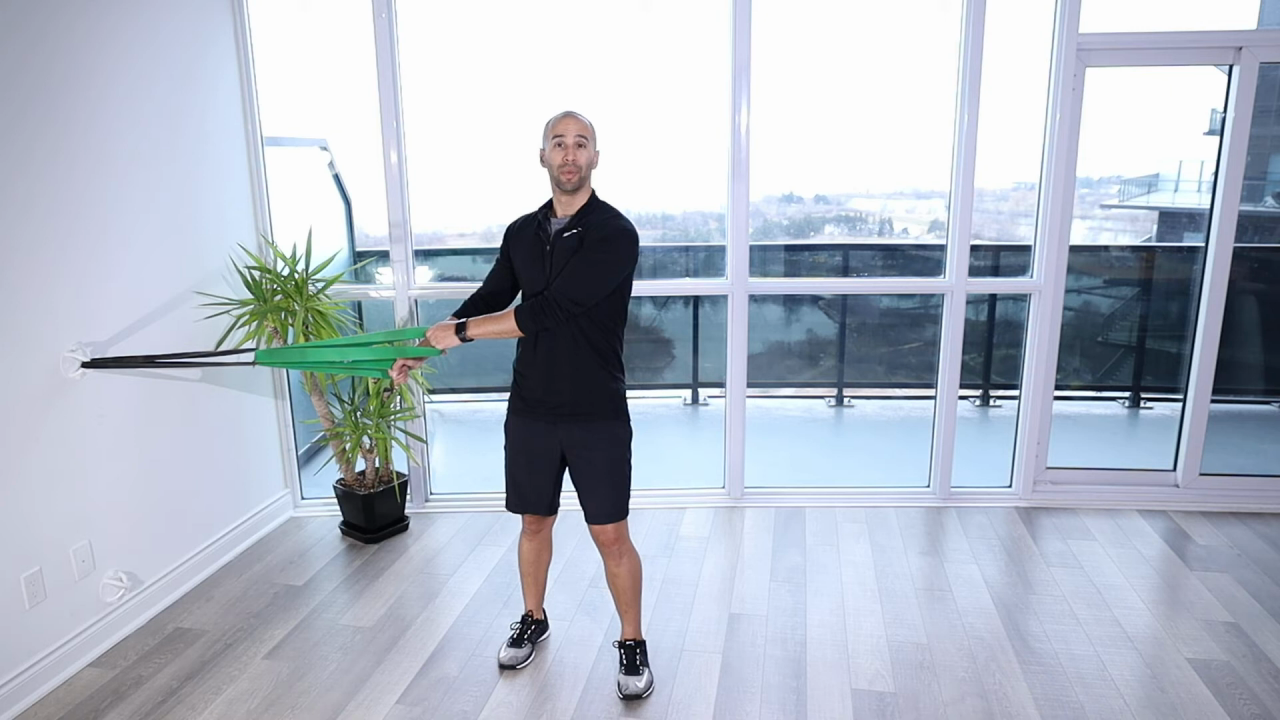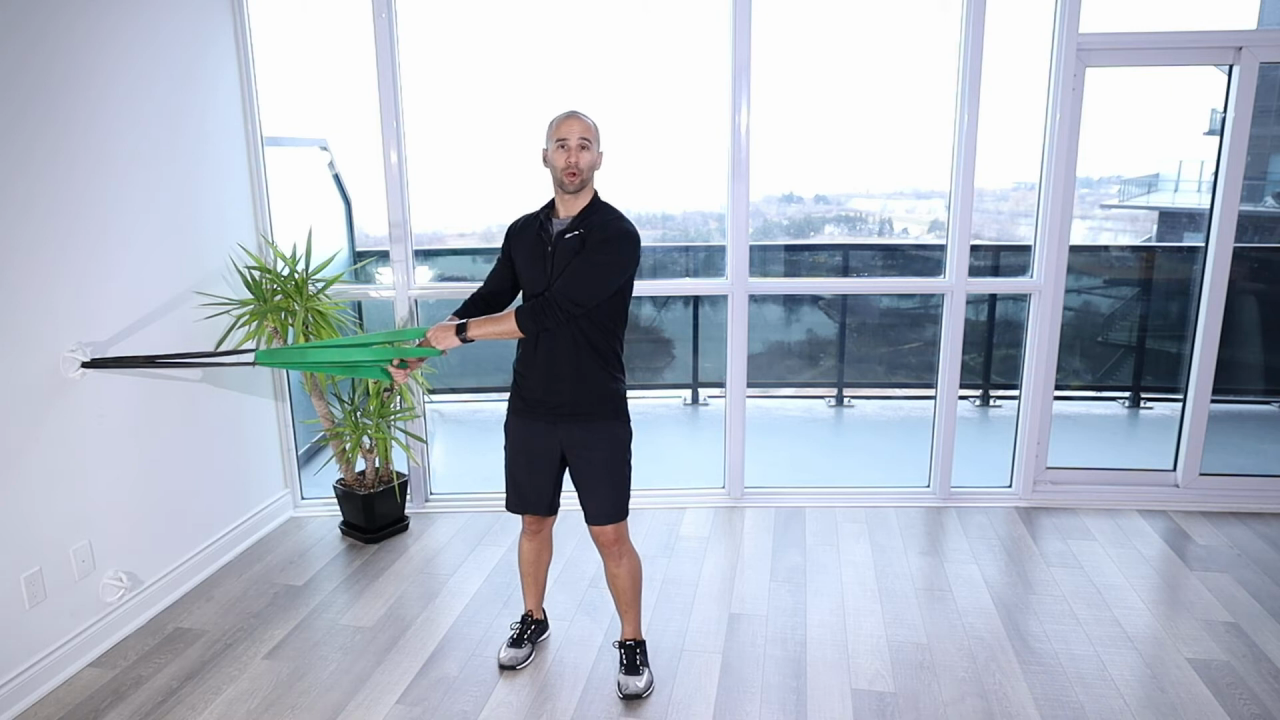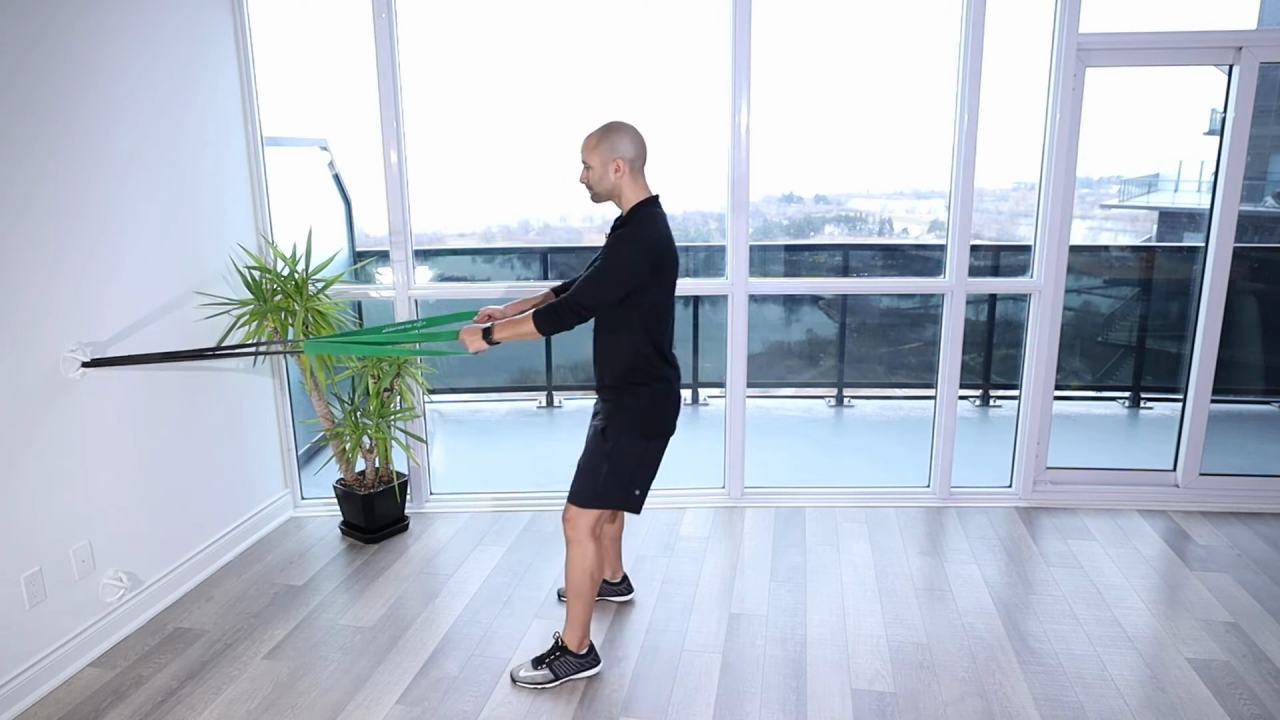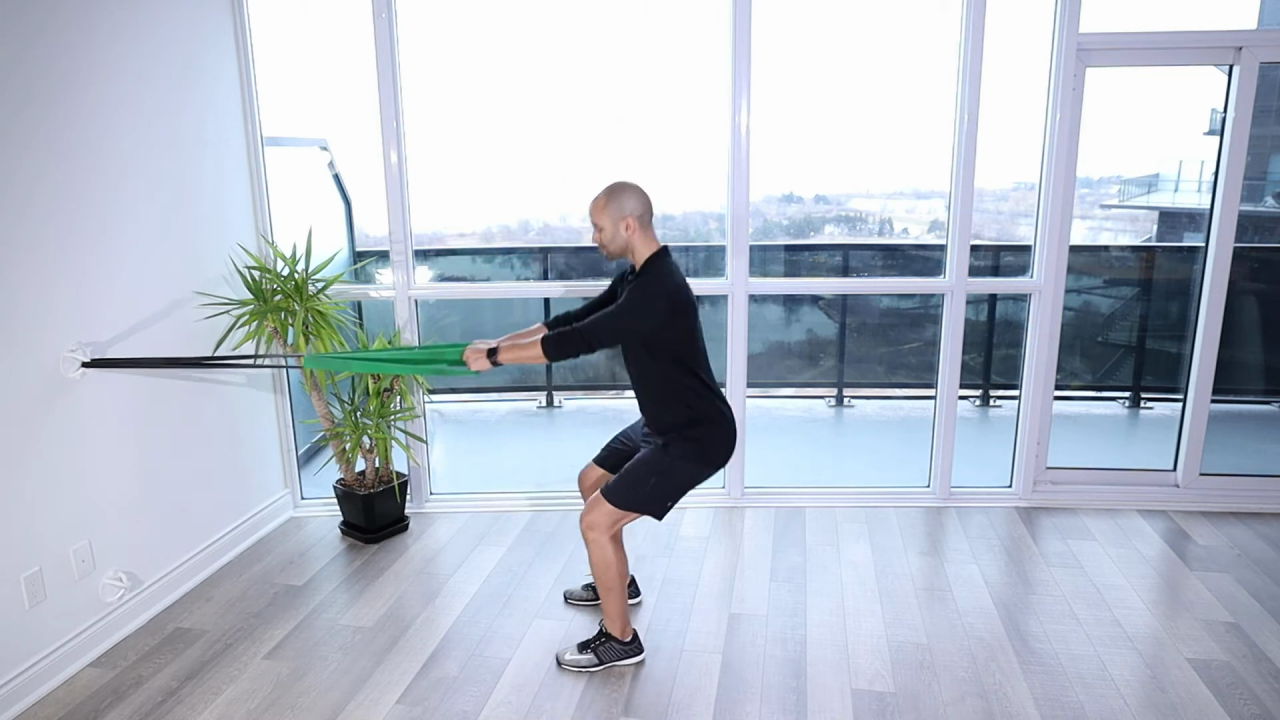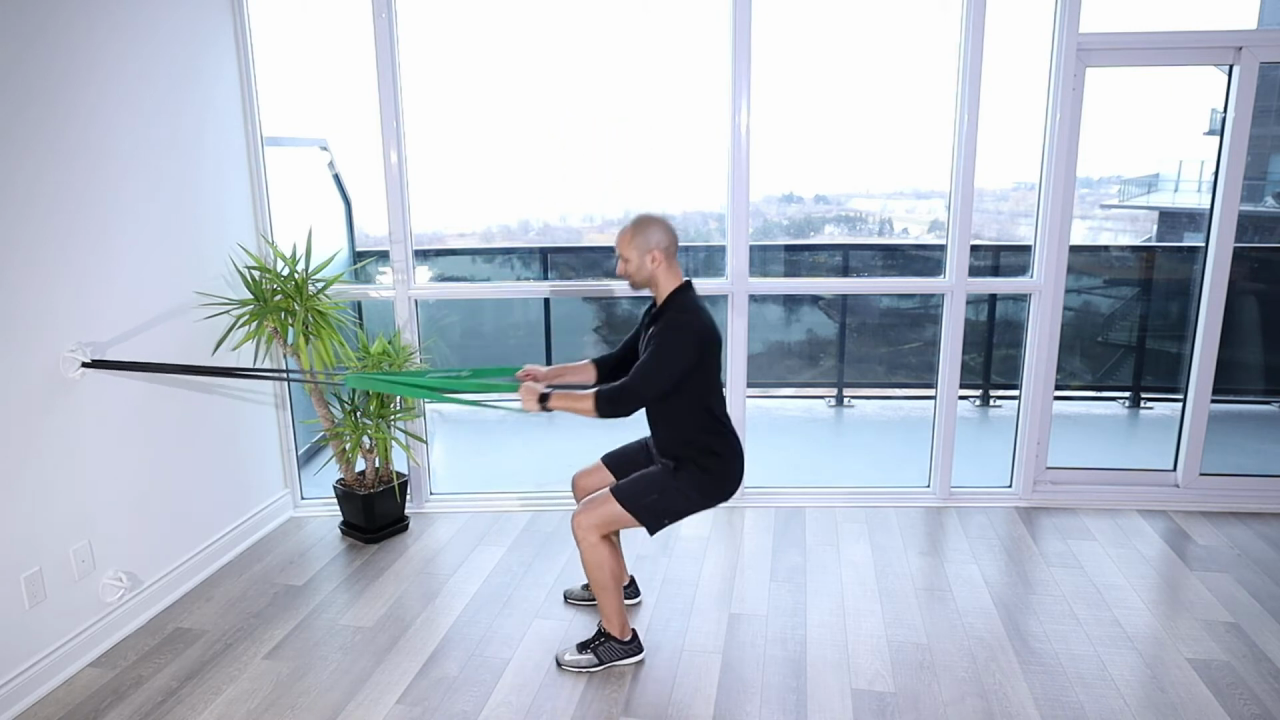
dt=1s
person 1, frame 1
left shoulder: (614, 233)
right shoulder: (521, 233)
left elbow: (551, 310)
right elbow: (488, 299)
left wrist: (460, 331)
right wrist: (423, 350)
left hip: (597, 416)
right hip: (531, 411)
left knee: (611, 536)
right knee: (534, 522)
left ankle: (632, 644)
right ankle: (533, 619)
person 1, frame 2
left shoulder: (616, 234)
right shoulder: (523, 232)
left elbow: (550, 311)
right elbow: (489, 298)
left wrist: (461, 332)
right wrist: (426, 347)
left hip: (597, 414)
right hip: (531, 410)
left knee: (611, 537)
right knee: (534, 522)
left ankle: (632, 644)
right ankle: (533, 619)
person 1, frame 3
left shoulder: (640, 238)
right shoulder: (638, 226)
left elbow: (574, 310)
right elbow: (579, 288)
left wrist: (491, 335)
right wrist: (510, 310)
left hip: (638, 403)
right hip: (628, 393)
left knee: (580, 518)
right knee: (603, 498)
left ankle: (575, 649)
right ankle: (612, 579)
person 1, frame 4
left shoulder: (658, 290)
right shoulder: (637, 278)
left elbow: (580, 341)
right elbow: (577, 320)
left wrist: (496, 356)
right wrist: (502, 342)
left hip: (695, 438)
right hip: (665, 422)
left knee: (597, 521)
right knee: (592, 481)
left ankle: (619, 638)
right ankle: (619, 582)
person 1, frame 5
left shoulder: (686, 326)
right shoulder: (662, 311)
left elbow: (625, 398)
right elbow: (617, 365)
left wrist: (547, 399)
right wrist: (551, 373)
left hip: (704, 468)
right hip: (672, 449)
left knee: (587, 520)
right knee: (585, 484)
left ankle: (618, 638)
right ankle: (617, 582)
